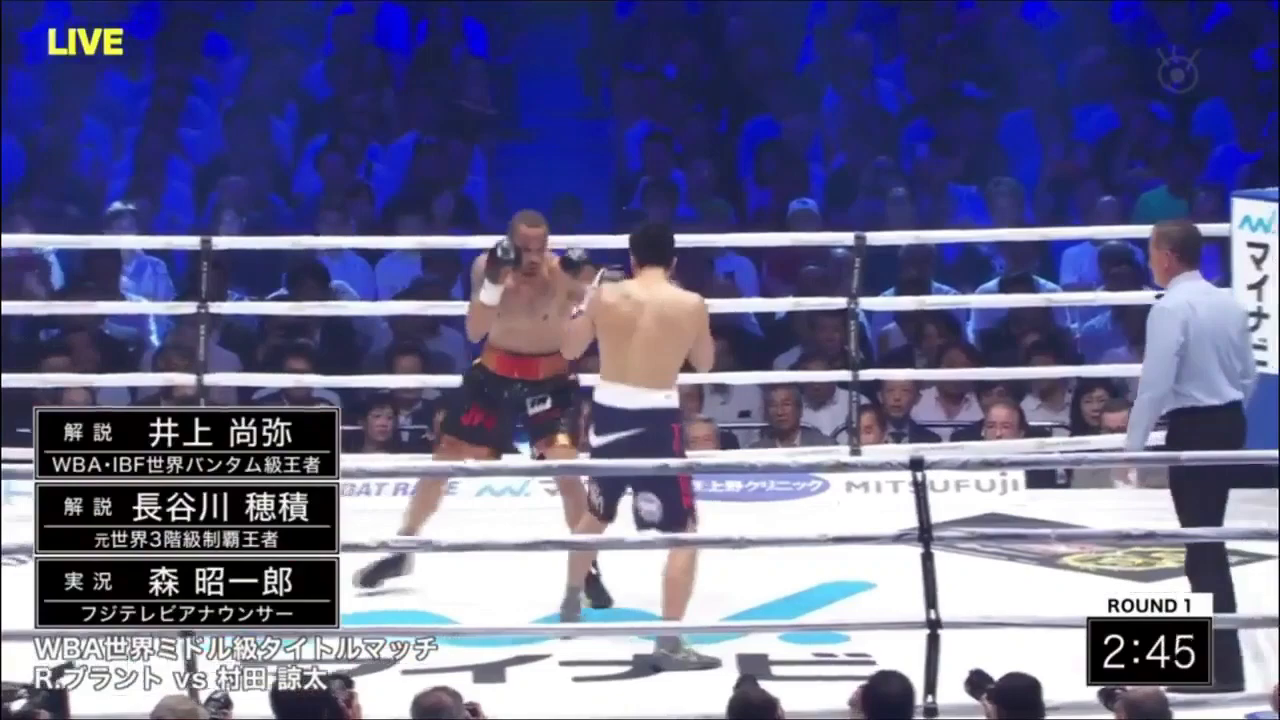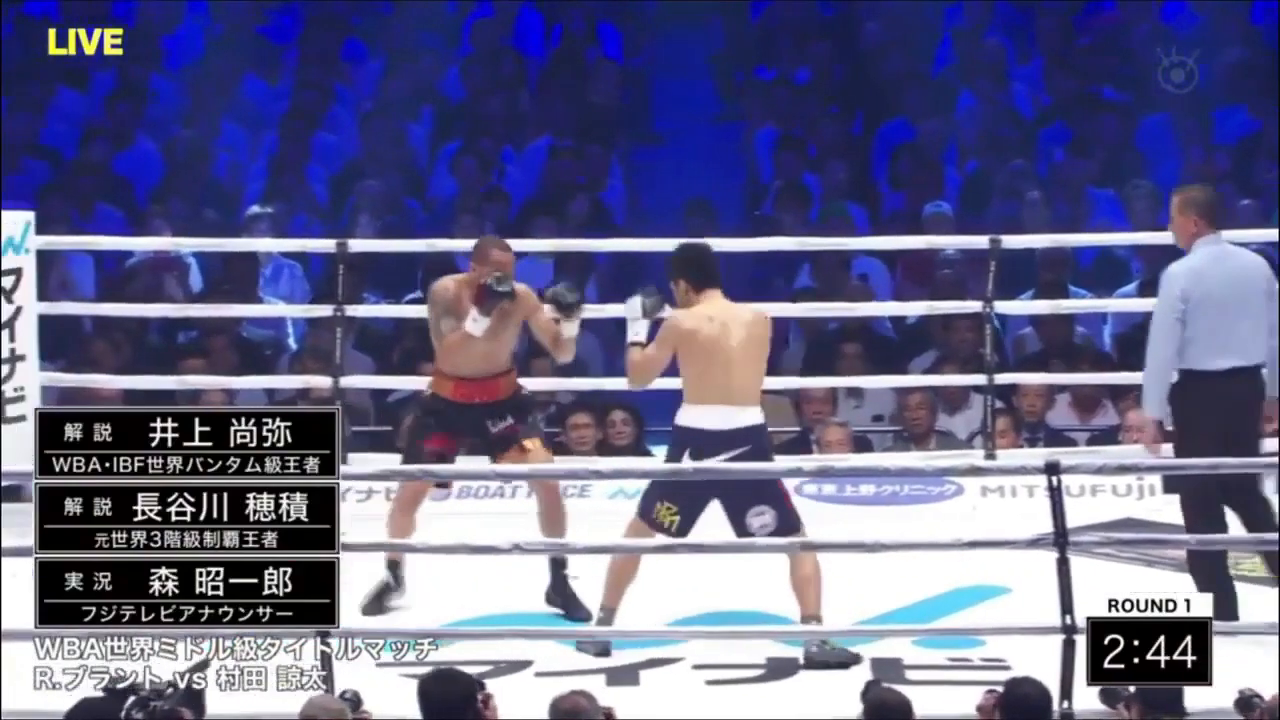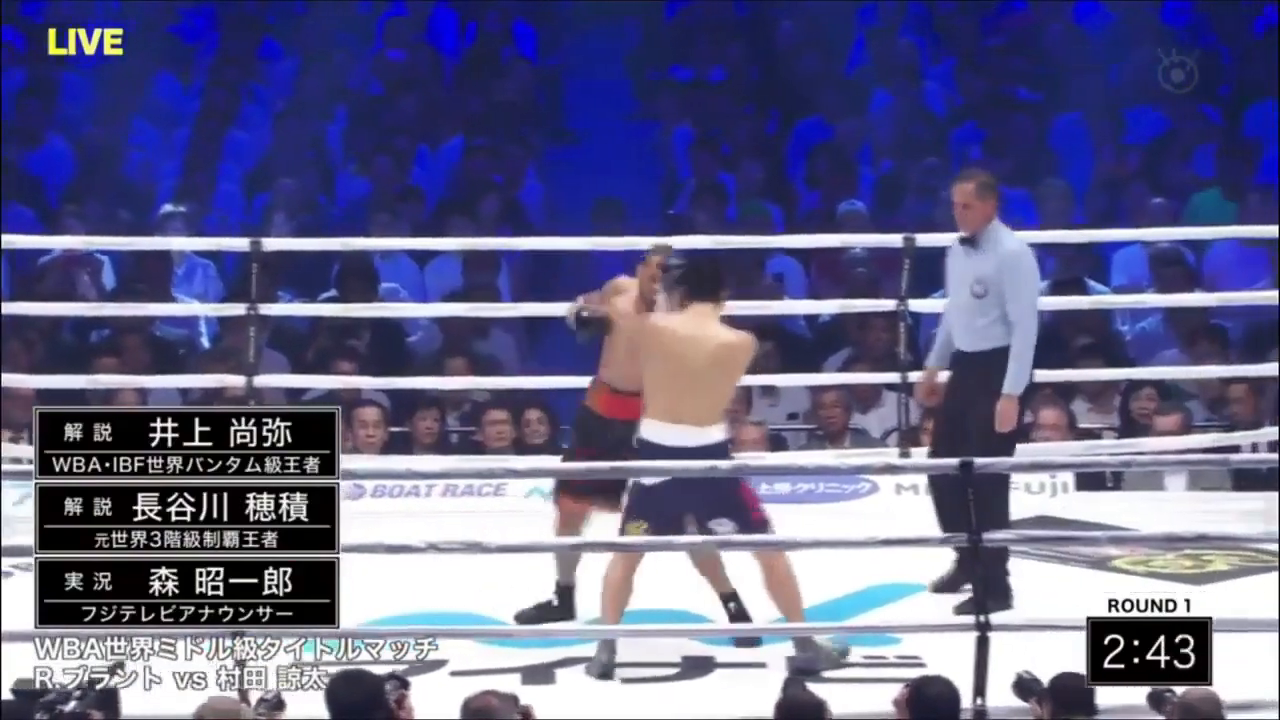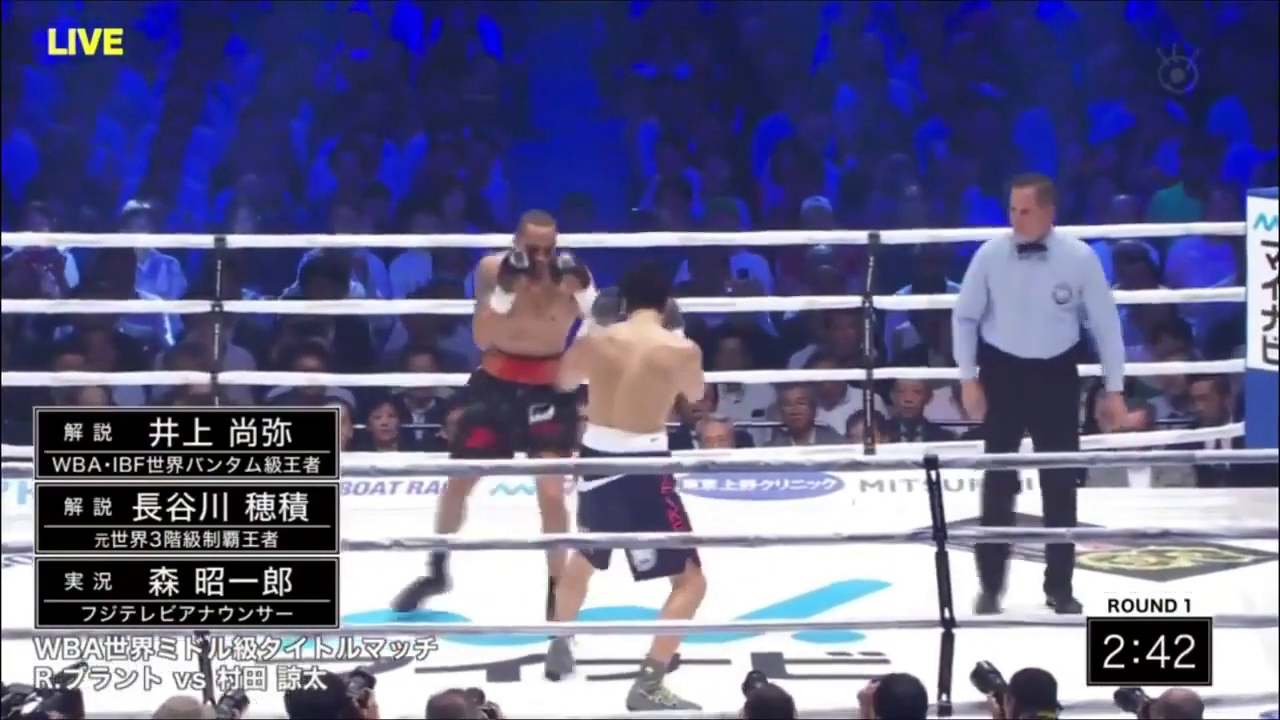
dt=1s
person 1, frame 1
left shoulder: (1170, 308)
right shoulder: (1229, 303)
left elbow: (1155, 384)
right elbow: (1247, 376)
left wrist: (1132, 445)
left hip: (1193, 430)
right hip: (1230, 423)
left knee: (1203, 543)
right knee: (1203, 537)
left ankle: (1223, 665)
right ankle: (1207, 640)
person 1, frame 2
left shoulder: (1181, 273)
left elbow: (1164, 347)
left wrist: (1151, 411)
left hip: (1200, 391)
left knee: (1200, 497)
right knee: (1244, 492)
left ankle: (1221, 604)
person 1, frame 3
left shoulder: (1012, 255)
right shoulder: (958, 251)
left elbow: (1026, 328)
left wrist: (1011, 395)
right wrist: (933, 366)
left hip: (997, 371)
right hip: (965, 369)
left knee: (988, 479)
right knee: (944, 469)
left ankle: (994, 587)
right ankle: (970, 561)
person 1, frame 4
left shoulder: (1079, 258)
right shoulder: (990, 255)
left elbow: (1105, 323)
right elbow: (965, 318)
left wrist: (1114, 389)
right wrist: (968, 378)
left hip: (1057, 374)
right hip: (1003, 372)
left knee: (1061, 481)
right knee: (1000, 477)
left ankle: (1058, 584)
right ankle: (991, 581)
person 2, frame 1
left shoulder: (606, 295)
right shoulder: (691, 305)
left elbow: (569, 348)
right elbow: (704, 363)
left hip: (607, 419)
right hip: (655, 424)
left knee: (595, 517)
right knee: (682, 534)
left ankle: (570, 606)
right ankle: (669, 642)
person 2, frame 2
left shoulder: (681, 323)
right shoulder: (758, 321)
left elbow: (638, 377)
left wrist: (637, 324)
left hip: (695, 443)
right hip: (748, 442)
left knee: (637, 534)
right knee: (796, 542)
left ankle: (601, 629)
right ankle: (816, 638)
person 2, frame 3
left shoulder: (650, 326)
right shoulder: (738, 342)
left wrist: (674, 286)
left hip: (653, 455)
right hip: (705, 459)
left knee: (627, 552)
right knee: (769, 550)
left ankle: (605, 651)
right ankle: (806, 646)
person 2, frame 4
left shoulder: (596, 339)
right shoulder: (683, 351)
left elbow: (564, 380)
right elbow: (695, 394)
left hip: (596, 462)
right hip: (642, 472)
left knee: (583, 558)
right knee: (689, 582)
left ankle: (558, 648)
right ankle: (648, 685)
person 3, frame 1
left shoulder: (564, 272)
right shoulder: (487, 264)
right elbow: (474, 331)
left wrist: (587, 282)
right wrist: (493, 280)
left hip: (549, 378)
right hip: (493, 372)
left knee: (566, 475)
right knee: (443, 461)
left ankle: (588, 571)
right ankle: (399, 554)
person 3, frame 2
left shoulder: (522, 297)
right shoulder: (445, 292)
left elbow: (563, 354)
right elbow: (447, 357)
left wrist: (570, 319)
right wrist: (482, 313)
left hip: (503, 398)
right hip: (451, 400)
left knee: (546, 483)
right knee: (410, 491)
left ankle: (559, 579)
right ankle: (394, 575)
person 3, frame 3
right shoulder: (620, 289)
right elbow: (585, 307)
right wrist: (582, 314)
right hip: (601, 414)
right knee: (570, 511)
left ankle: (734, 607)
right ankle: (563, 600)
person 3, frame 4
left shoulder: (569, 275)
right shoulder: (491, 267)
right elbow: (482, 339)
left wrist: (583, 286)
right wrist: (506, 287)
left hip: (548, 386)
right hip: (496, 381)
left knee: (550, 494)
right knee: (459, 480)
left ankle: (556, 594)
right ankle: (436, 571)
